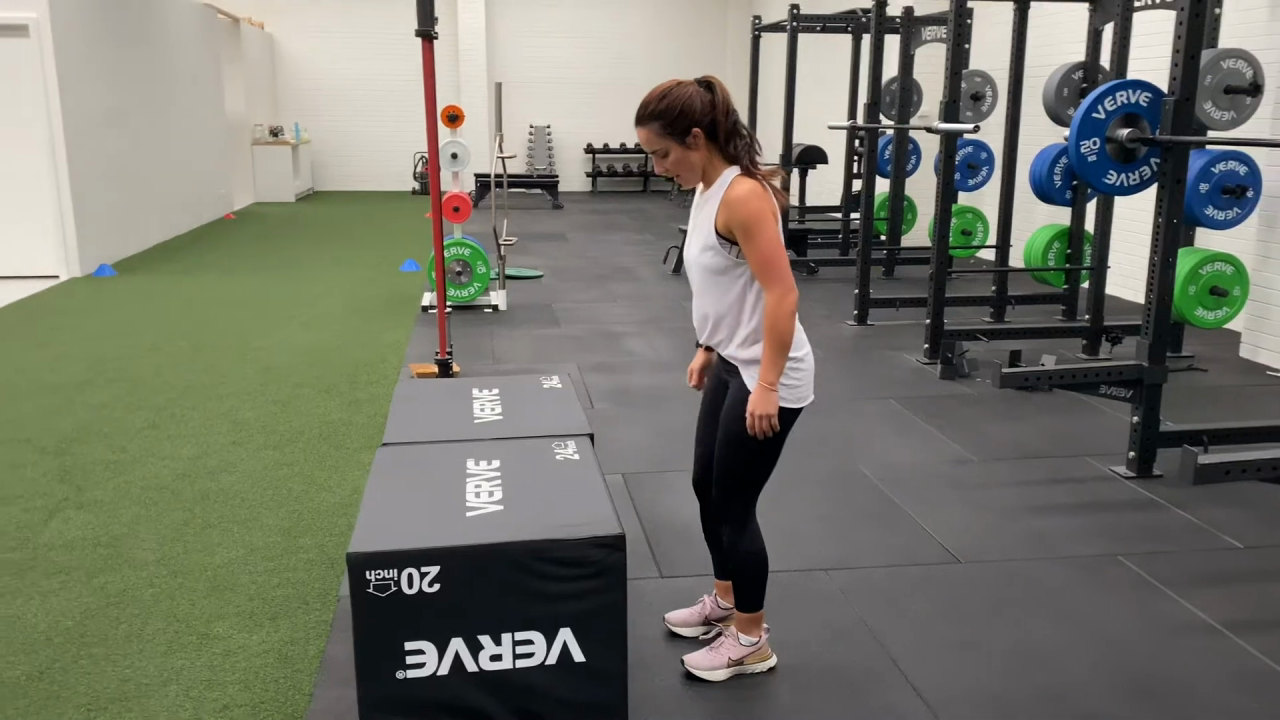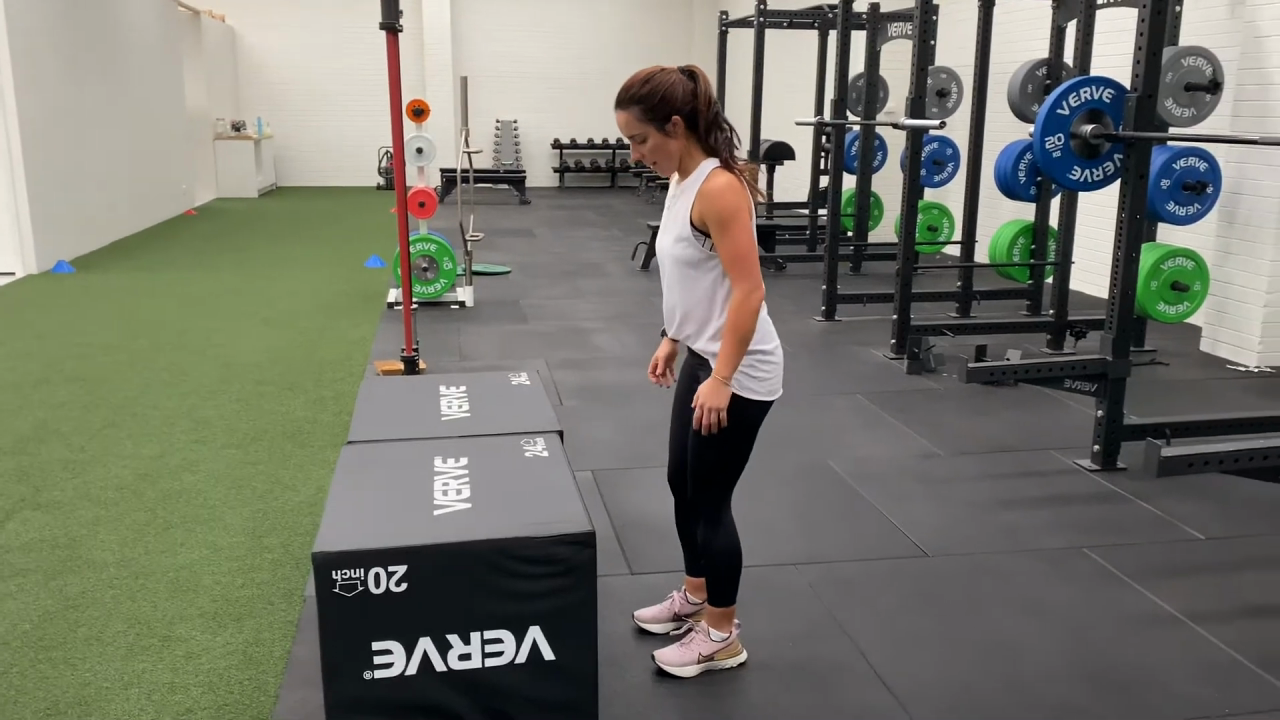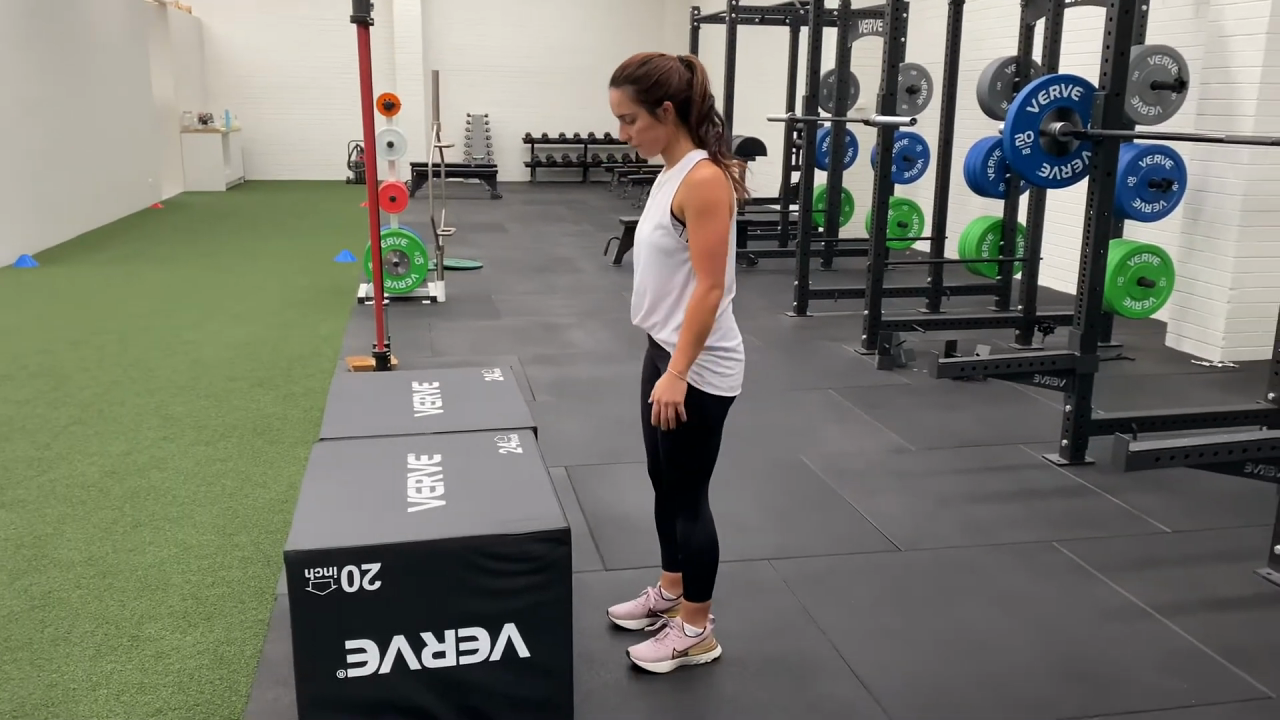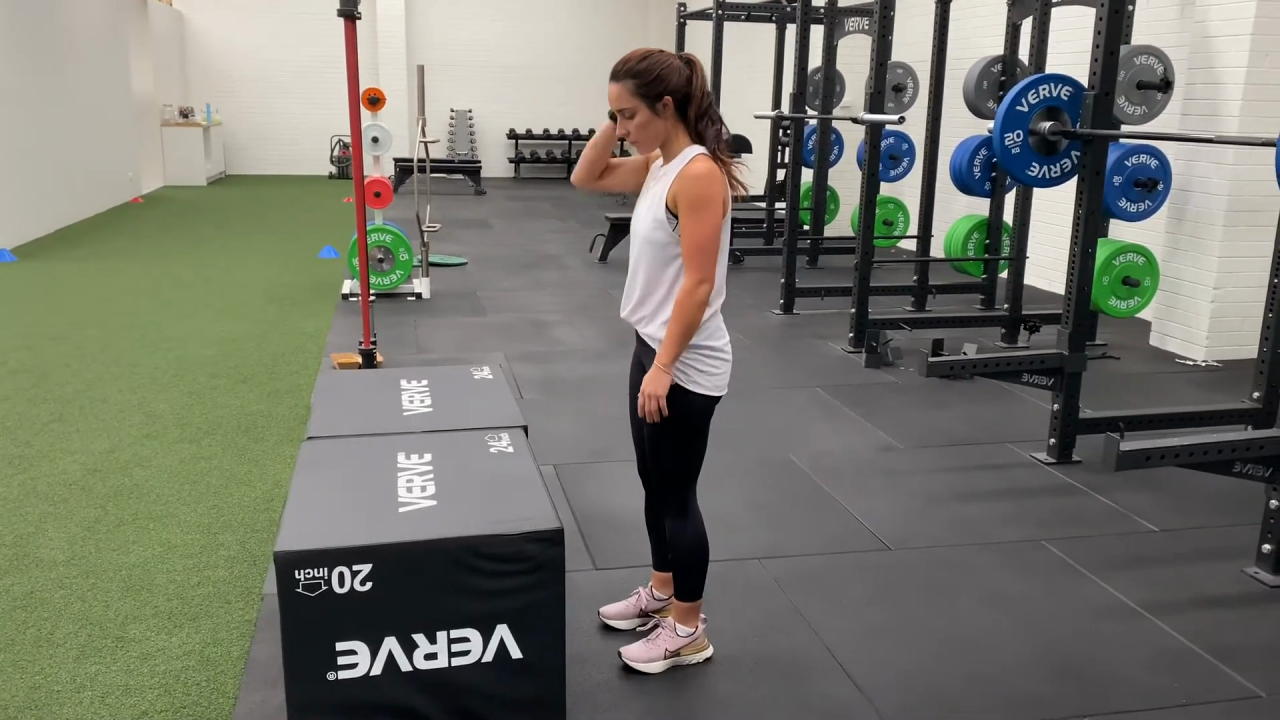
dt=0.7s
person 1, frame 1
left shoulder: (743, 195)
right shoulder: (708, 191)
left elbow: (781, 294)
left wrist: (767, 387)
right wrist: (706, 348)
left hip: (766, 378)
right hip: (732, 366)
left knee: (734, 503)
right knee: (708, 487)
left ankle: (751, 641)
right ankle: (725, 601)
person 1, frame 2
left shoulder: (718, 188)
right shoulder: (683, 181)
left elbow: (748, 291)
left wrist: (721, 379)
right wrist: (672, 339)
left hip: (736, 372)
right hip: (702, 358)
left knee: (709, 498)
right knee: (682, 485)
left ankle: (721, 636)
right ankle: (695, 596)
person 1, frame 3
left shoulder: (704, 179)
right shoulder: (672, 172)
left elbow: (710, 288)
left wrist: (676, 375)
left hip: (698, 368)
right hip: (669, 353)
left knee: (687, 495)
right knee: (664, 485)
left ankle: (696, 632)
right ankle: (670, 591)
person 1, frame 4
left shoulder: (699, 174)
right shoulder: (660, 165)
left elbow: (698, 284)
right elbow: (585, 178)
left wrist: (664, 369)
right wrist: (614, 126)
left hip: (685, 363)
right hip: (653, 347)
left knee: (676, 493)
right knee: (655, 484)
left ankle: (687, 629)
right ankle: (662, 591)
